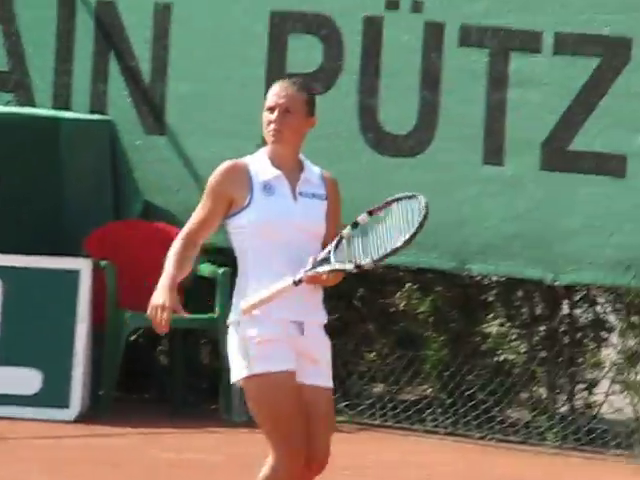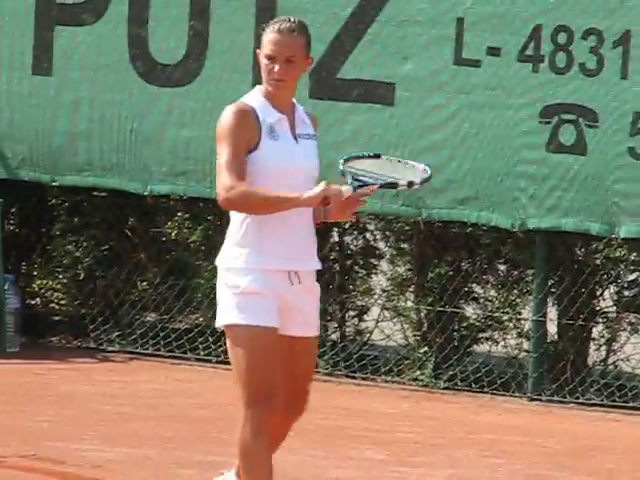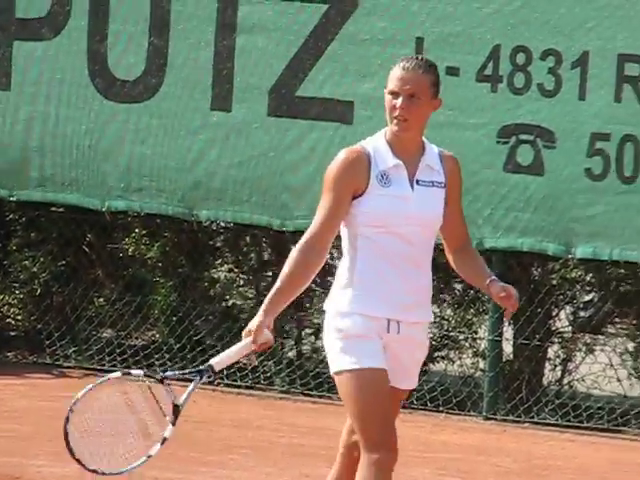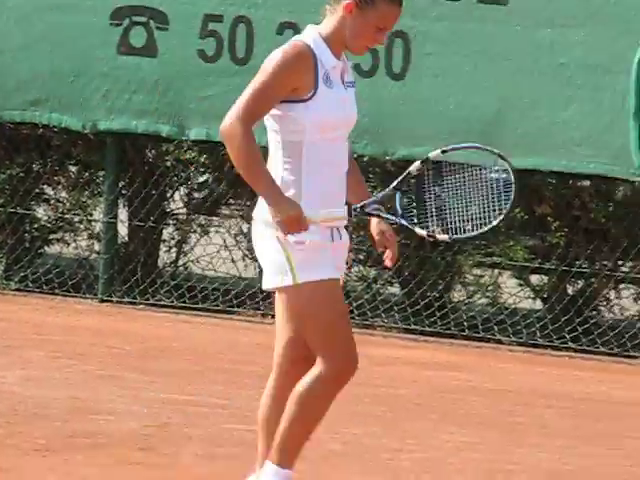
dt=1s
person 1, frame 1
left shoulder: (325, 185)
right shoulder: (235, 175)
left elbow: (334, 266)
right elbow: (188, 240)
left wrist: (324, 274)
right wrist: (166, 286)
left hip: (309, 331)
right hip: (258, 326)
person 1, frame 2
left shoulder: (307, 121)
right shoulder: (240, 115)
right elbow: (229, 193)
left wrist: (331, 208)
right wrist: (305, 198)
left hip: (301, 277)
right hip: (249, 275)
left knee: (292, 405)
right knee: (260, 408)
person 1, frame 3
left shoulder: (446, 167)
right shoulder: (354, 162)
left elbow: (458, 247)
right elbow: (315, 243)
left wrist: (492, 284)
right wrist: (269, 309)
left hip: (409, 328)
right hip: (356, 322)
person 1, frame 4
left shoulder: (342, 69)
right shoulder: (296, 56)
right elbow: (234, 127)
left wrist: (375, 218)
right wrist: (275, 200)
left hip: (326, 232)
right hip: (295, 233)
left knee: (291, 371)
right knee: (339, 364)
